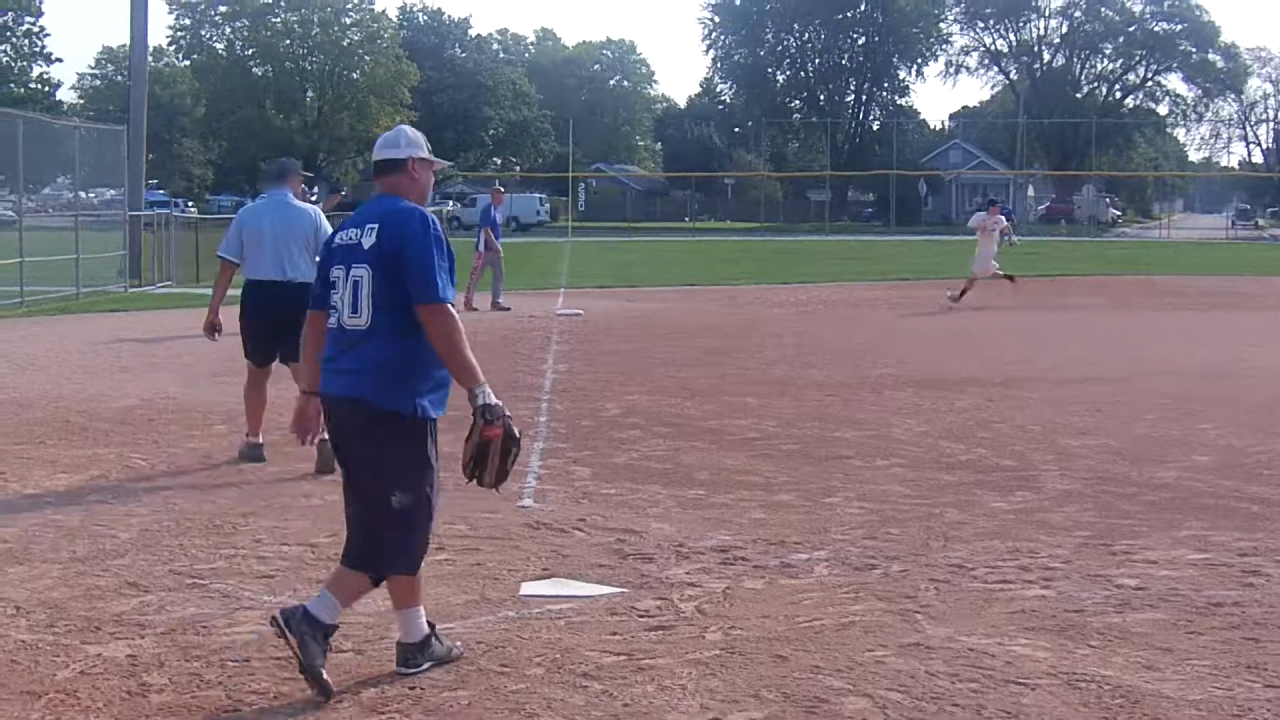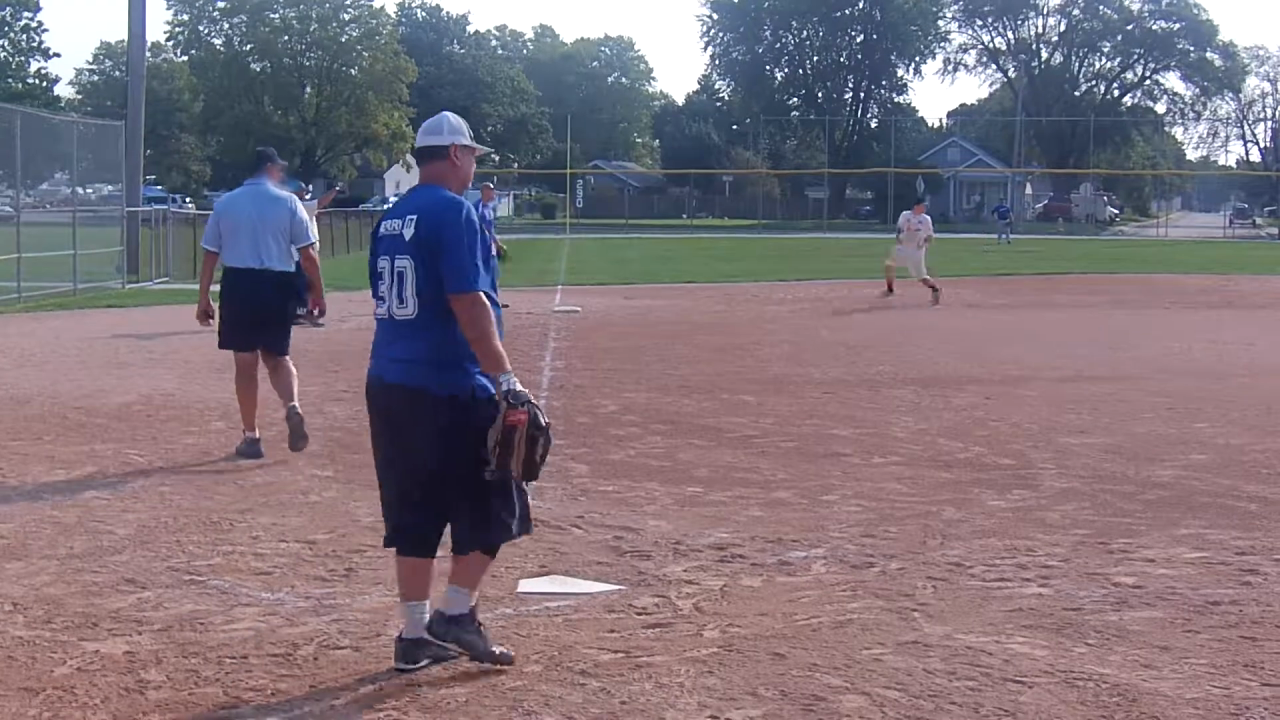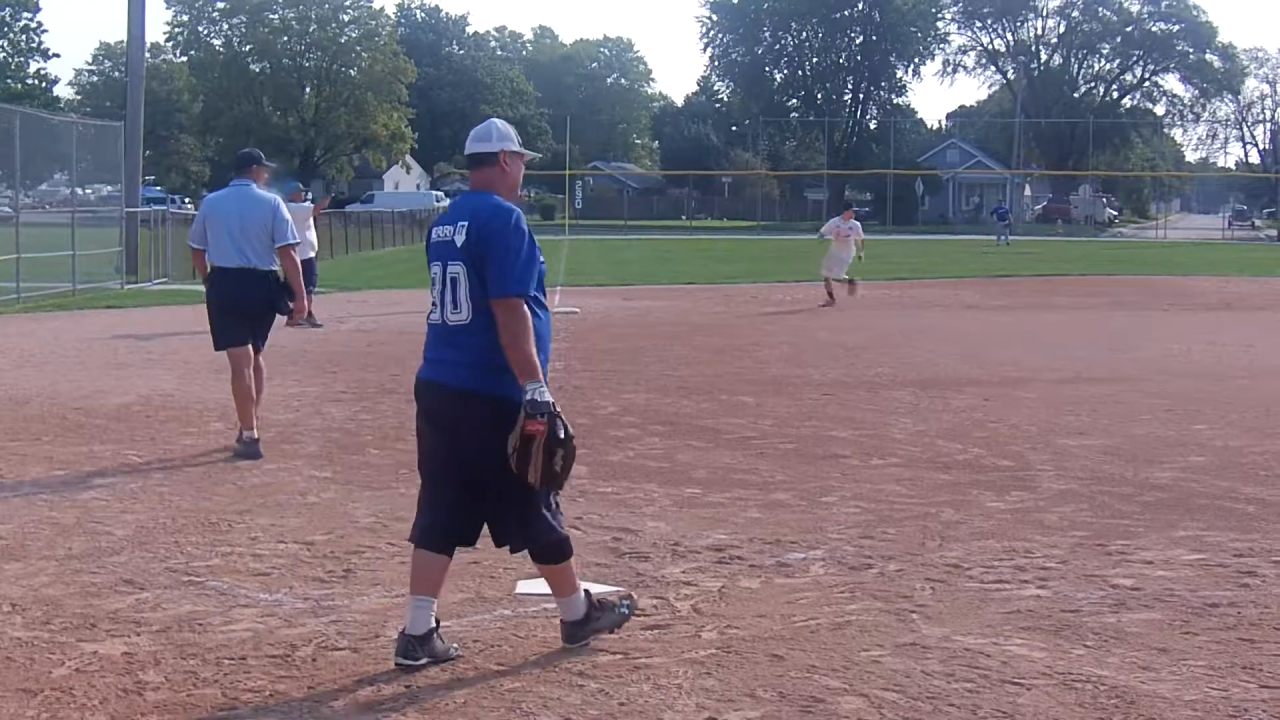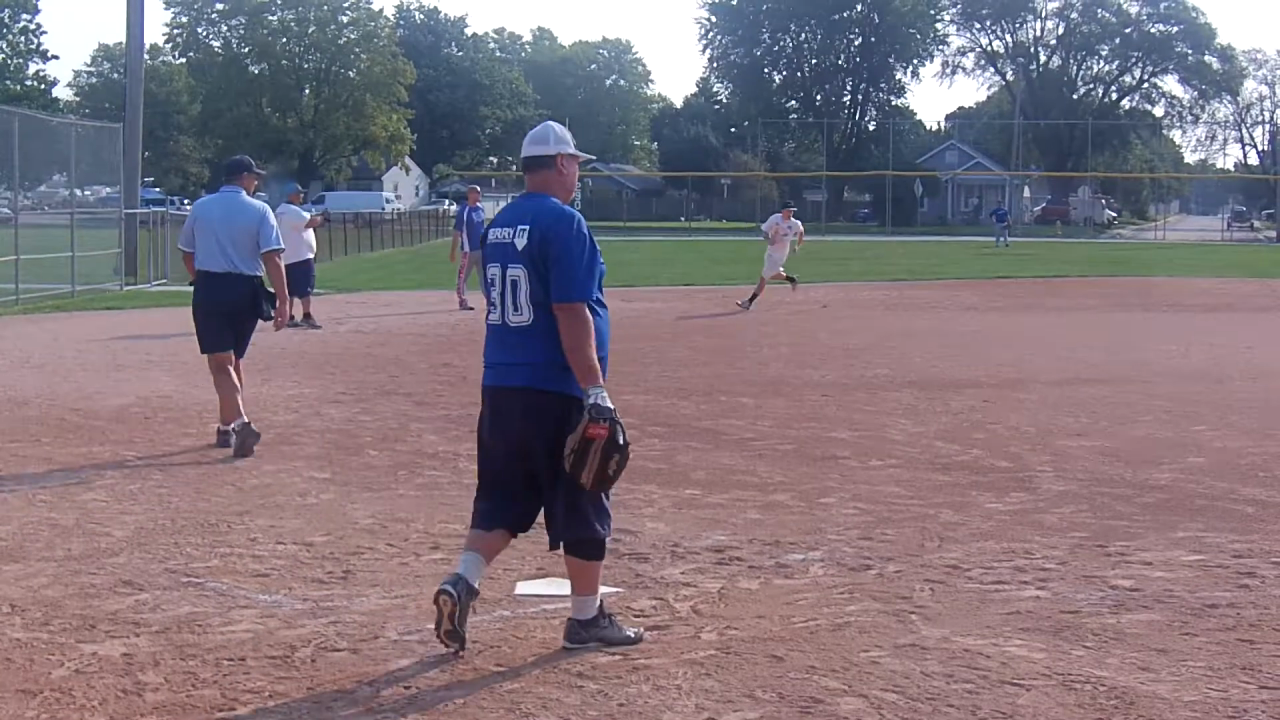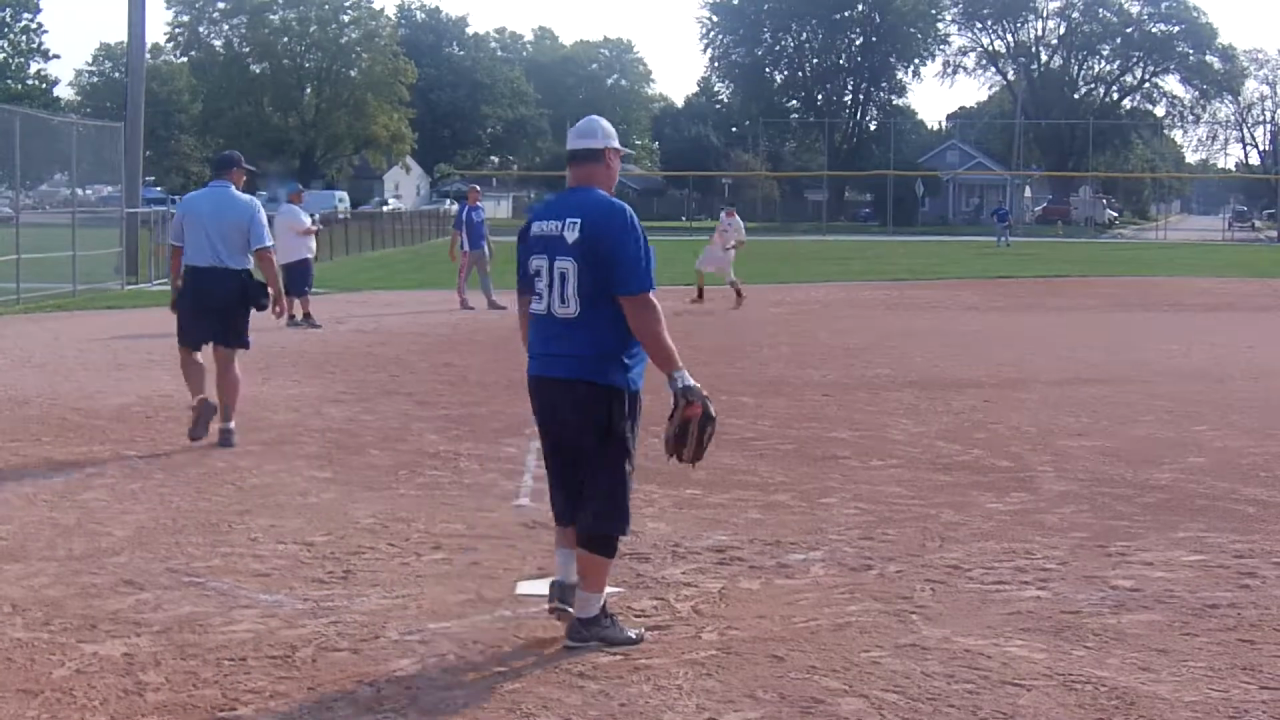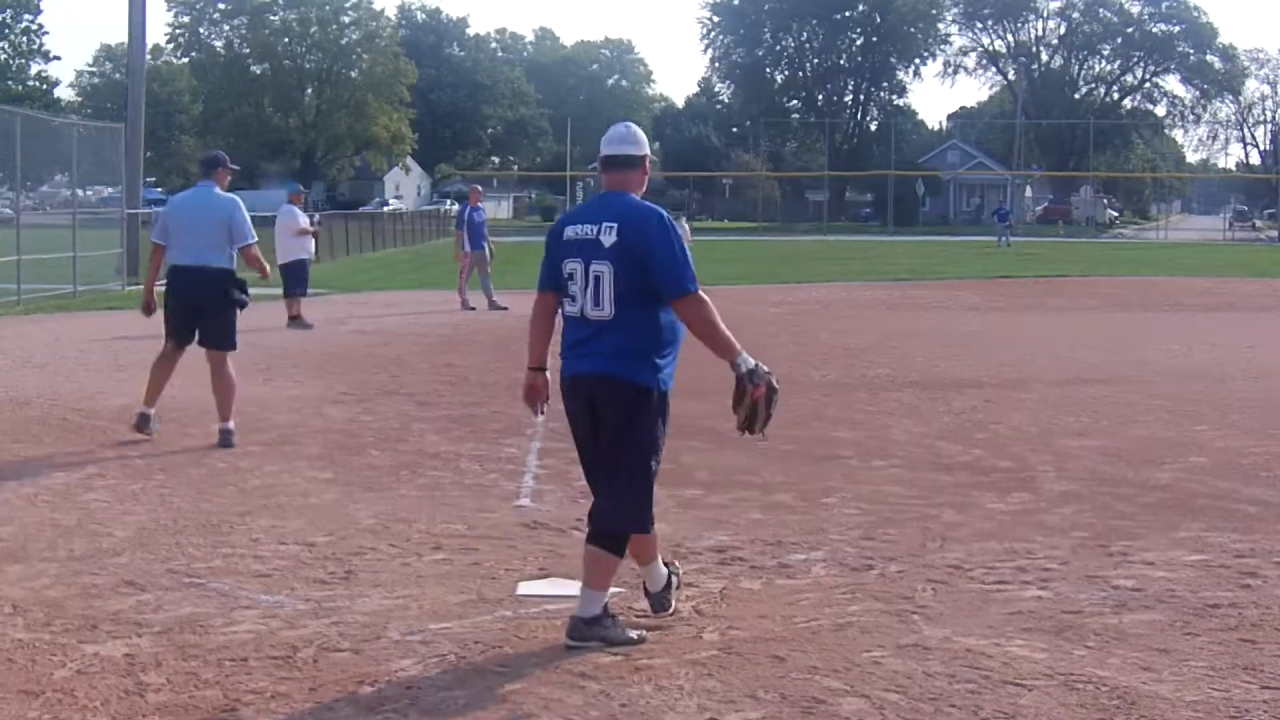
dt=0.2s
person 1, frame 1
left shoulder: (344, 231)
right shoulder: (415, 223)
left elbow: (317, 320)
right elbow: (437, 317)
left wrist: (310, 392)
right wrist: (480, 389)
left hip: (342, 397)
right hip: (395, 403)
left knee: (400, 519)
right knee: (390, 530)
left ankle: (415, 638)
right ankle: (311, 618)
person 1, frame 2
left shoulder: (390, 219)
right shoulder: (454, 212)
right elbow: (468, 304)
right wrist: (505, 376)
left hip: (389, 383)
right hip: (450, 387)
left knee: (414, 511)
right knee: (493, 502)
left ankle: (417, 633)
right ankle: (456, 615)
person 1, frame 3
left shoulder: (444, 222)
right shoulder: (503, 218)
right elbow: (510, 310)
right wrist: (536, 387)
left hip: (438, 386)
right hip: (494, 392)
left knee: (441, 510)
right knee: (530, 508)
left ankle: (417, 631)
right ankle: (576, 612)
person 1, frame 4
left shoulder: (499, 225)
right shoulder: (564, 221)
right elbow: (572, 314)
right wrist: (596, 391)
left hip: (501, 385)
right hip: (557, 391)
left knee: (502, 498)
right knee: (582, 504)
left ankle: (461, 584)
right ankle: (586, 617)
person 1, frame 5
left shoulder: (537, 220)
right shoulder: (613, 215)
right elbow: (638, 306)
right wrist: (678, 375)
left hip: (545, 376)
right hip: (602, 380)
left knee: (571, 487)
right knee: (602, 497)
left ankle: (566, 582)
right ankle: (588, 615)
person 1, frame 6
left shoulder: (567, 224)
right shoulder: (650, 221)
left elbow: (545, 303)
right elbow: (689, 304)
left wrist: (536, 369)
right wrist: (739, 359)
left hip: (579, 378)
right hip: (634, 379)
left knee: (619, 486)
right knee: (622, 494)
left ankle: (656, 582)
right ankle: (589, 615)
person 2, frame 1
left shoulder: (247, 214)
right shoulder: (311, 214)
left elbow: (227, 267)
left wrist: (213, 311)
left hip: (259, 299)
right hip: (301, 299)
left knee: (258, 373)
left ankle: (253, 442)
right ankle: (323, 437)
person 2, frame 2
left shoulder: (226, 203)
right shoulder: (288, 202)
left elbow: (210, 255)
right elbow: (308, 254)
left wrist: (204, 299)
right wrist: (318, 291)
left hip: (238, 286)
right hip: (278, 288)
left knee: (245, 364)
right knee: (278, 359)
left ankle: (251, 437)
right ankle: (292, 408)
person 2, frame 3
left shoulder: (211, 203)
right shoulder: (272, 203)
left elbow: (198, 252)
right elbow: (287, 254)
left wrist: (210, 281)
right wrist: (299, 295)
left hip: (225, 285)
right hip: (262, 286)
left knee: (241, 362)
right knee: (255, 355)
left ankle: (250, 436)
right ankle: (248, 427)
person 2, frame 4
left shoulder: (200, 207)
right shoulder: (259, 210)
left elbow: (188, 254)
right elbow: (272, 259)
right wrist: (282, 302)
left hip: (210, 290)
right hip: (246, 291)
left knee: (221, 364)
right knee: (233, 362)
left ankle: (240, 425)
right ankle: (227, 428)
person 2, frame 5
left shoulder: (188, 202)
right shoulder: (249, 205)
left elbow: (176, 251)
right elbow: (263, 255)
left wrist: (177, 289)
right wrist: (277, 292)
left hip: (197, 284)
right hip: (235, 286)
left knee: (189, 351)
right knee: (227, 358)
left ankle: (201, 401)
right ankle: (227, 426)
person 2, frame 6
left shoulder: (175, 203)
right shoulder: (231, 203)
left elbow: (158, 250)
right elbow: (248, 251)
left wrist: (148, 292)
right wrist: (264, 268)
left hip: (181, 282)
right hip: (217, 285)
left knee: (171, 350)
right knee: (219, 359)
left ankle: (146, 413)
right ankle: (226, 428)
